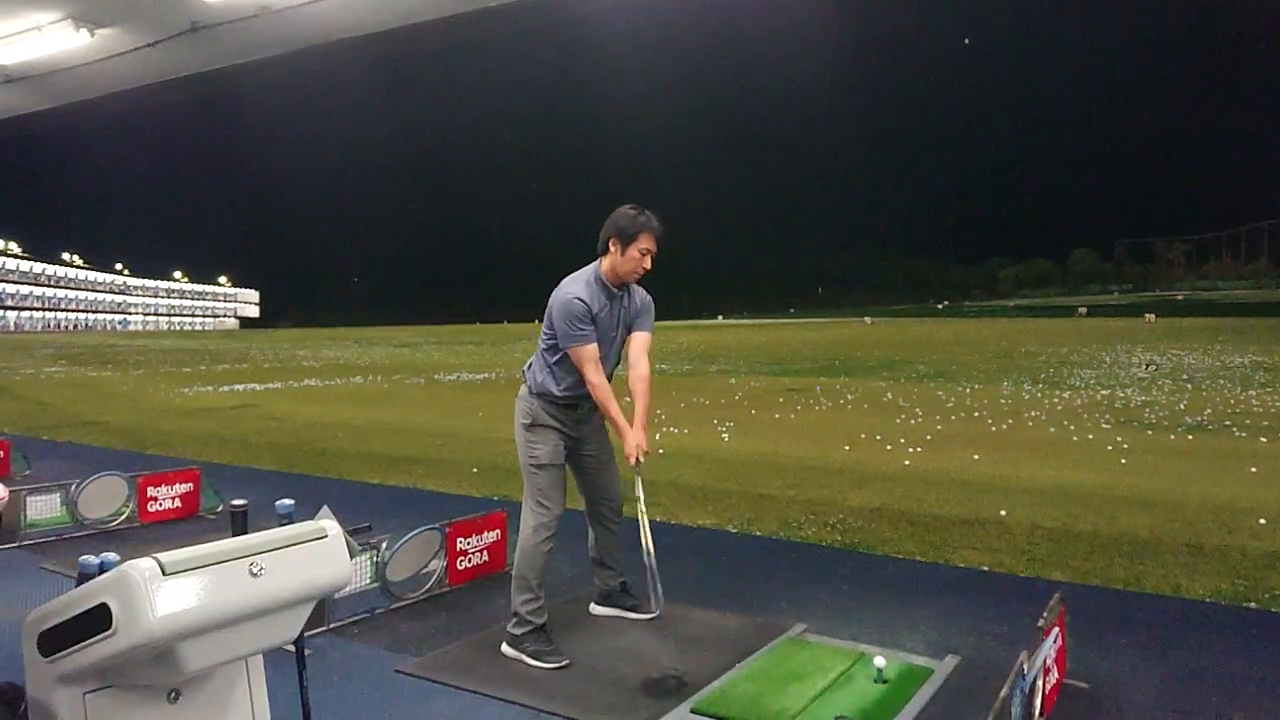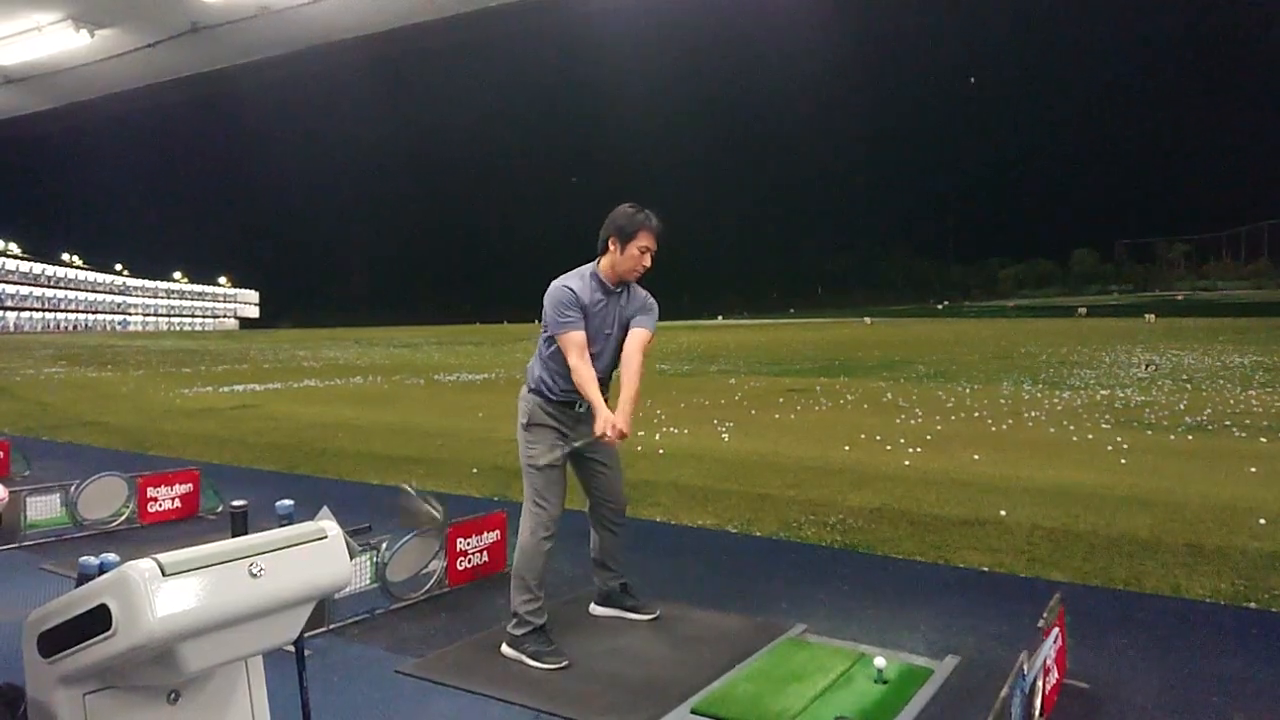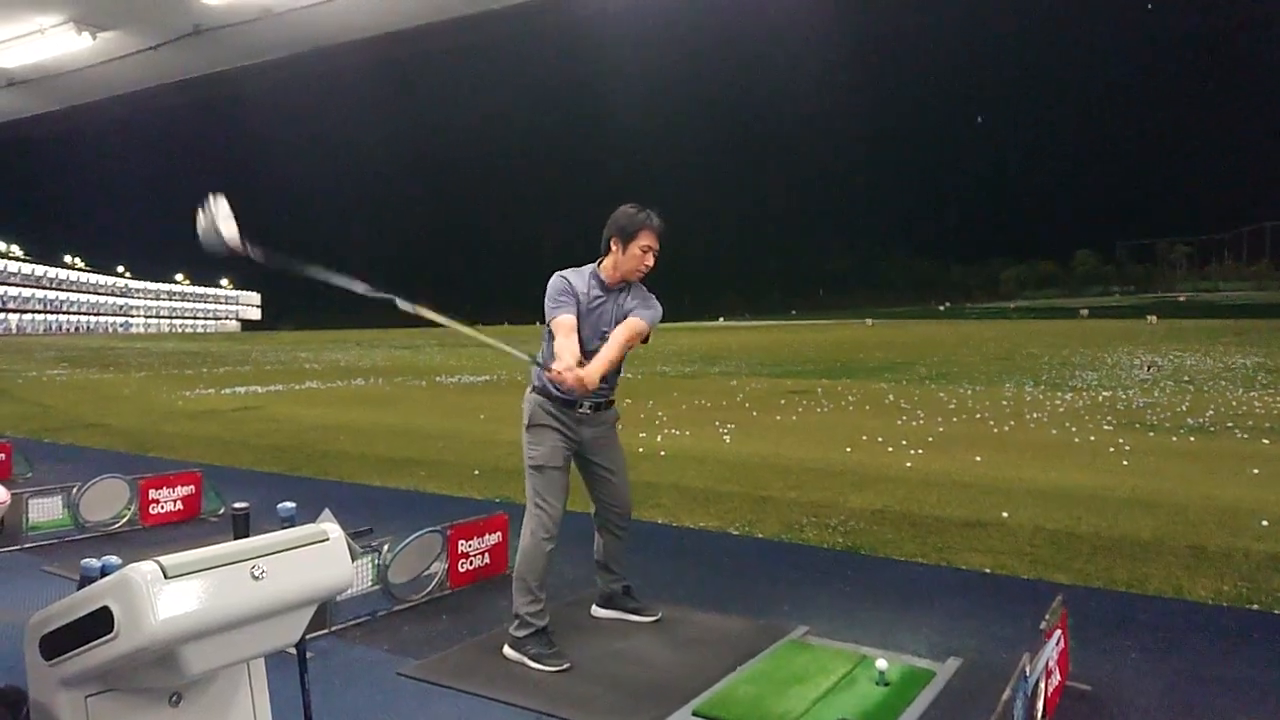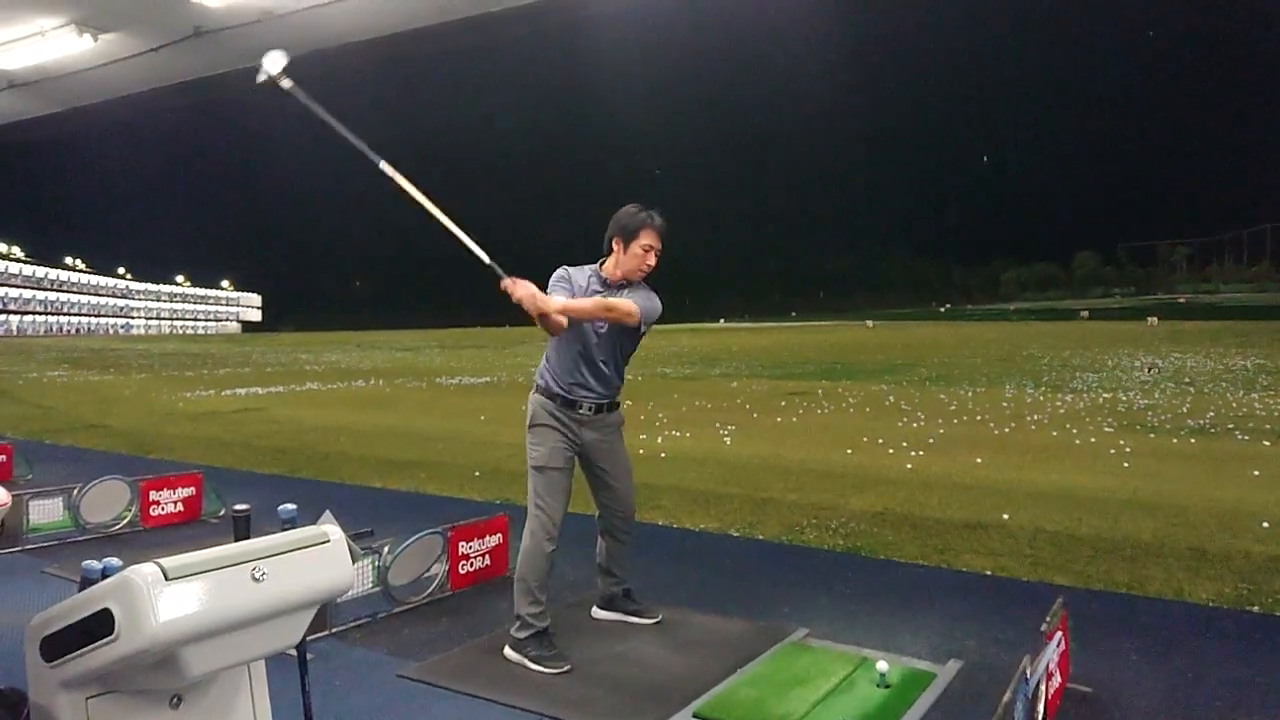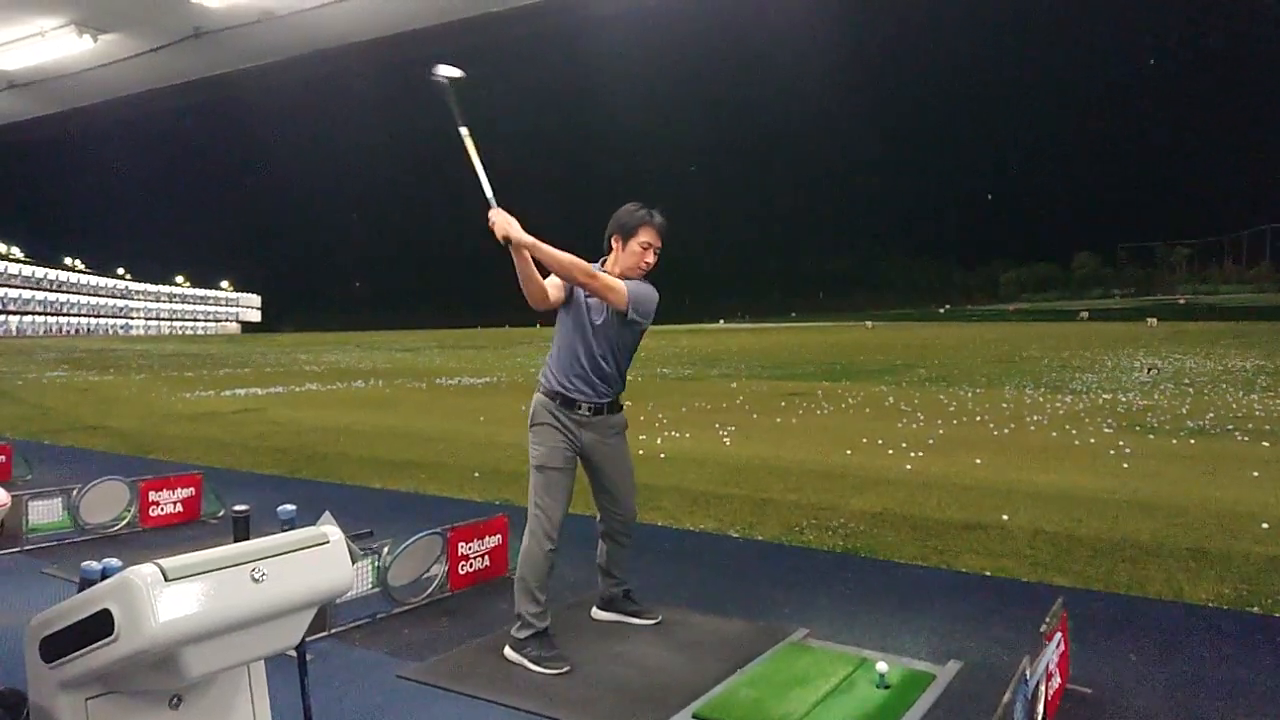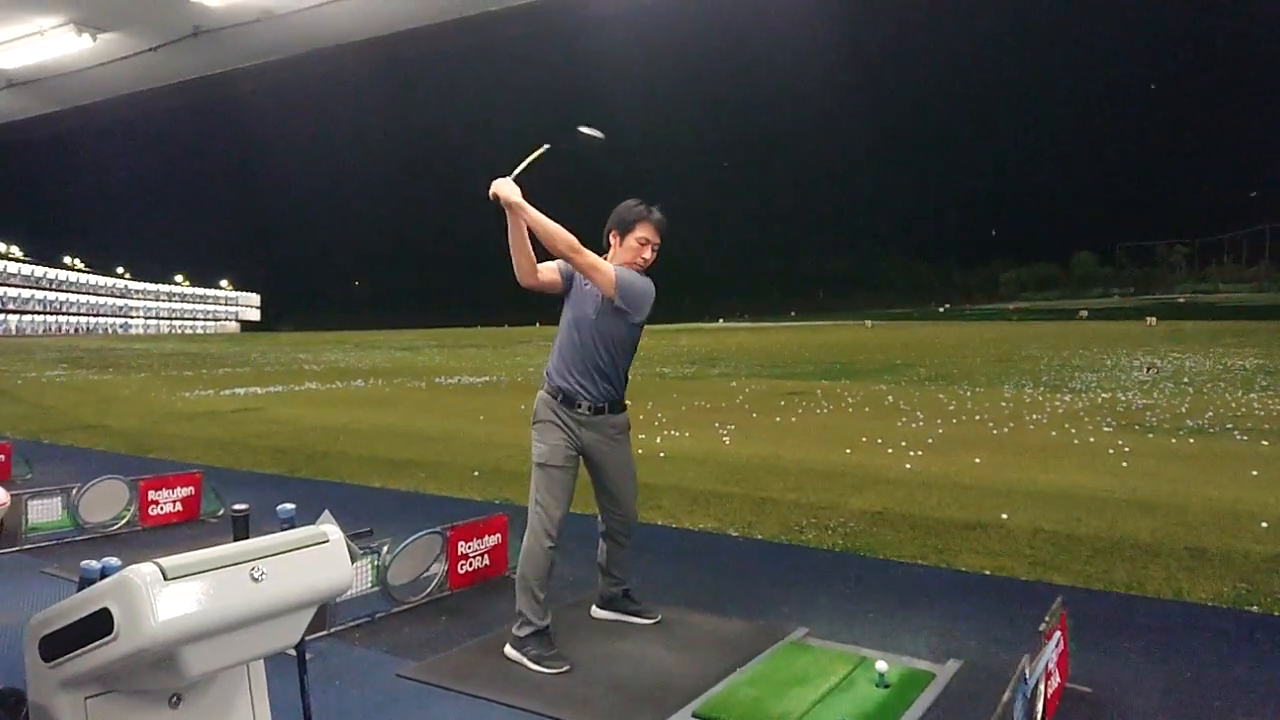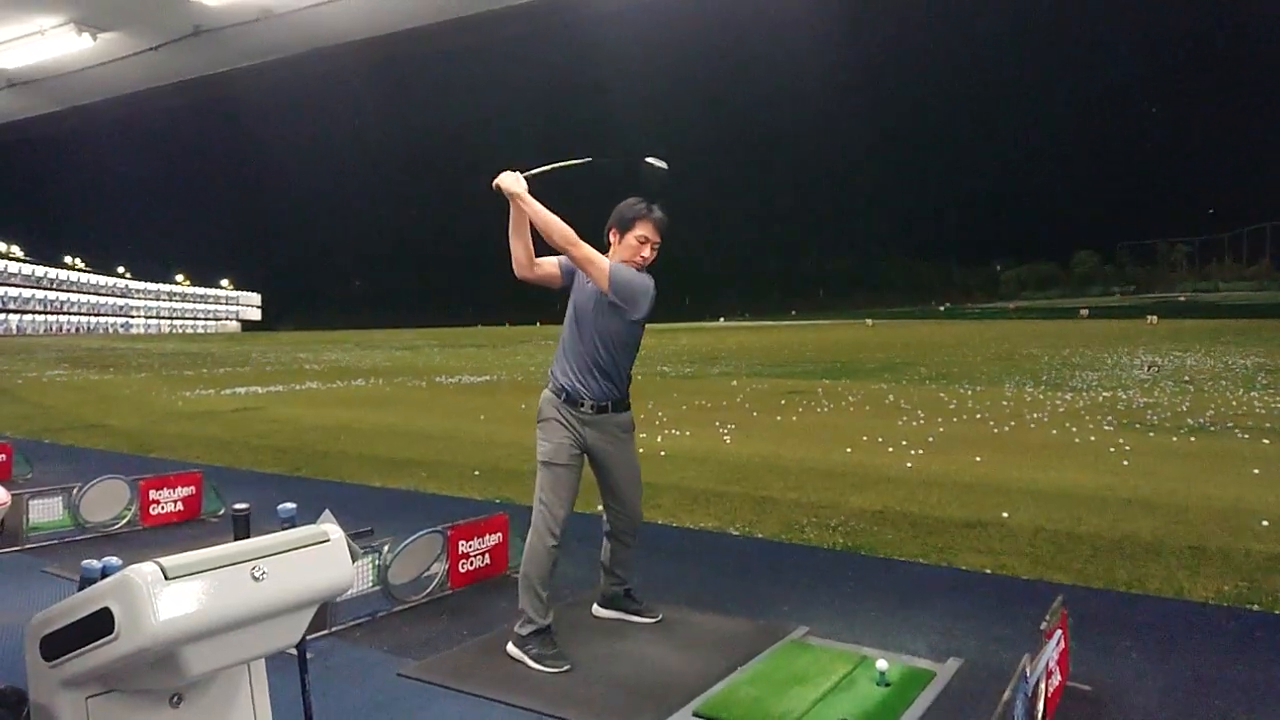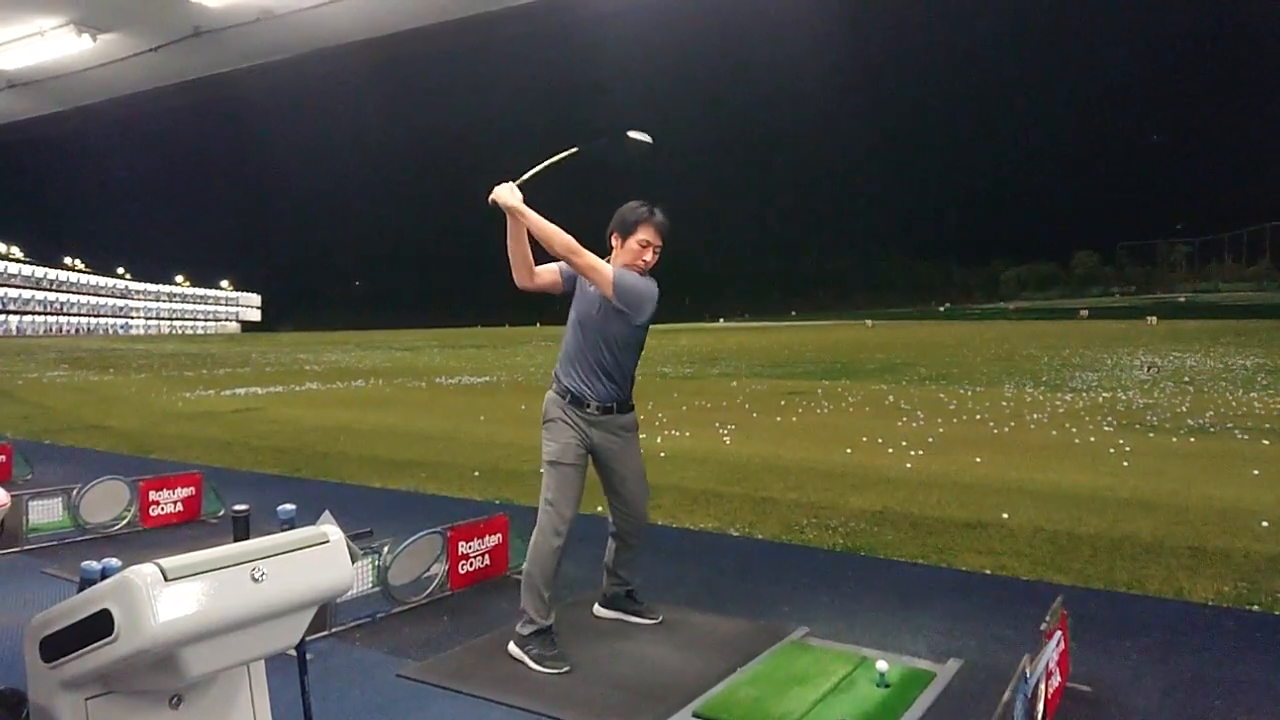
dt=0.3s
person 1, frame 1
left shoulder: (641, 302)
right shoulder: (572, 297)
left elbow: (639, 364)
right elbow: (591, 373)
left wrist: (640, 428)
right wrist: (622, 431)
left hip: (587, 413)
right hip: (544, 411)
left knee: (609, 504)
right knee: (544, 516)
left ankle: (610, 593)
right ankle: (523, 630)
person 1, frame 2
left shoulder: (643, 304)
right shoulder: (566, 290)
left elbow: (632, 357)
right elbow: (577, 359)
left wrist: (623, 414)
right wrist: (602, 412)
left hip: (592, 412)
right hip: (545, 410)
left knee: (611, 505)
right knee: (542, 517)
left ankle: (610, 593)
right ankle: (523, 631)
person 1, frame 3
left shoulder: (646, 305)
right shoulder: (566, 282)
left elbow: (621, 338)
right elbow: (564, 337)
left wrist: (590, 375)
right wrist: (567, 368)
left hip: (599, 414)
right hip: (550, 410)
left knee: (617, 508)
right knee: (544, 519)
left ankle: (612, 595)
right ankle: (525, 632)
person 1, frame 4
left shoulder: (646, 302)
right shoulder: (568, 277)
left elbow: (608, 310)
right elbow: (553, 324)
left wrist: (551, 304)
right wrist: (545, 311)
left hip: (603, 417)
right hip: (554, 412)
left knee: (620, 511)
right knee: (546, 521)
left ankle: (613, 597)
right ankle: (526, 633)
person 1, frame 5
left shoulder: (645, 297)
right shoulder: (570, 282)
left elbow: (587, 277)
right elbow: (541, 298)
left wrist: (525, 239)
right wrist: (517, 249)
left hip: (606, 419)
right hip: (555, 413)
left knee: (621, 515)
right knee: (545, 523)
left ankle: (612, 598)
right ankle: (526, 635)
person 1, frame 6
left shoulder: (641, 290)
right shoulder: (577, 273)
left elbow: (574, 251)
right elbow: (530, 276)
left wrist: (520, 203)
right wrist: (512, 214)
left hip: (609, 419)
right hip: (558, 411)
left knee: (622, 515)
right knee: (546, 522)
left ankle: (611, 596)
right ankle: (526, 633)
person 1, frame 7
left shoulder: (640, 287)
right shoulder: (583, 270)
left elbow: (570, 242)
right elbow: (526, 268)
left wrist: (522, 195)
right wrist: (515, 203)
left hip: (612, 419)
right hip: (562, 411)
left knee: (627, 514)
right knee: (549, 520)
left ankle: (613, 595)
right ankle: (528, 632)
person 1, frame 8
left shoulder: (644, 291)
right shoulder: (583, 274)
left elbow: (572, 252)
right elbow: (527, 278)
left wrist: (520, 206)
right wrist: (513, 215)
left hip: (617, 419)
right hip: (568, 412)
left knee: (633, 515)
right knee: (556, 519)
left ankle: (615, 595)
right ankle: (531, 631)
